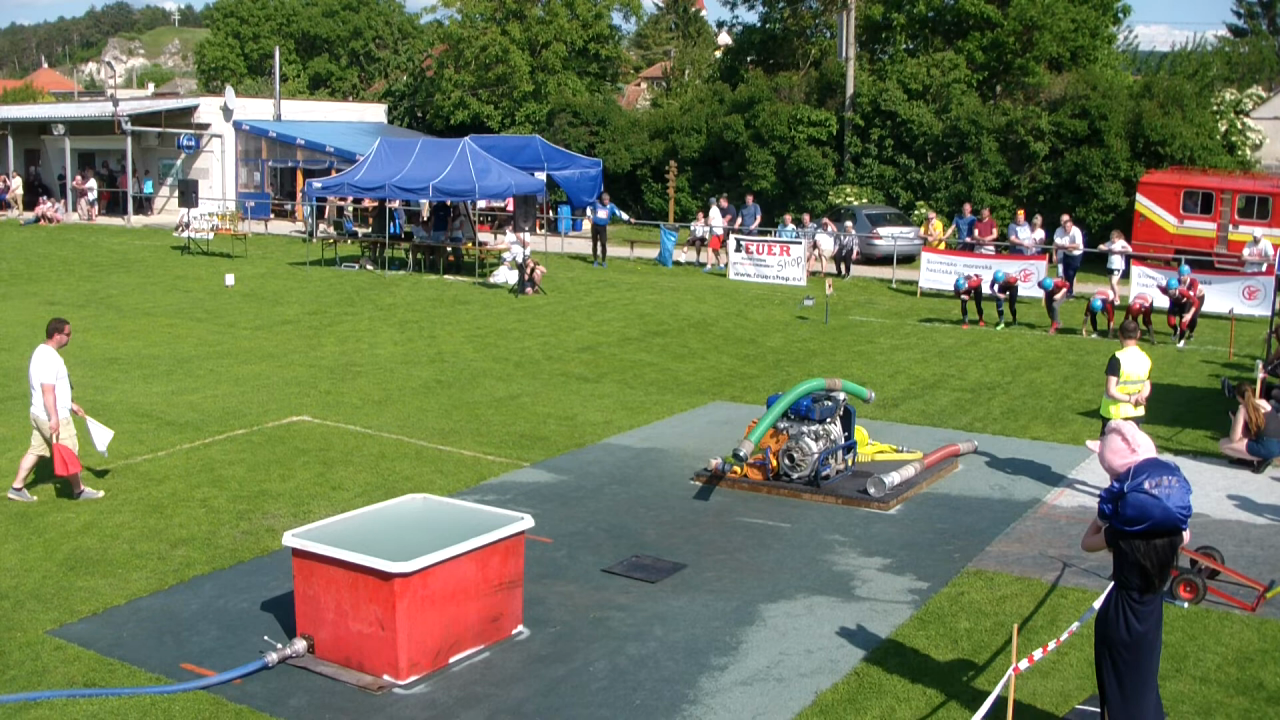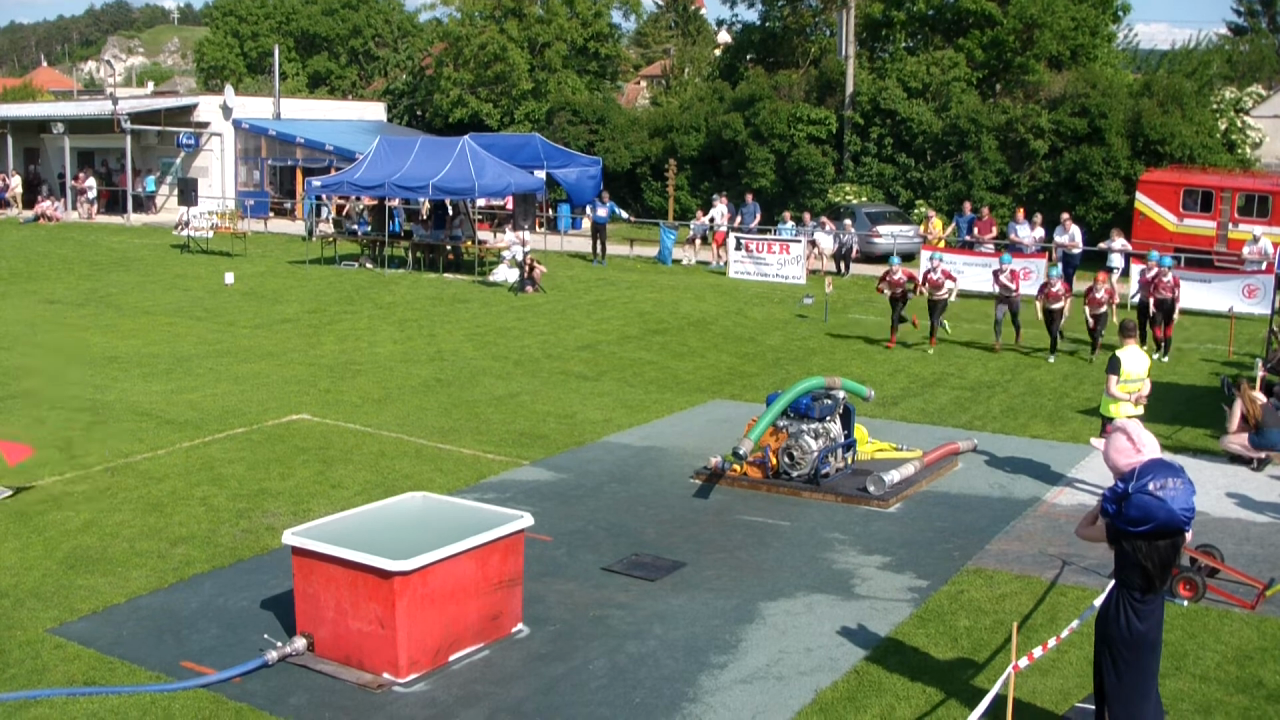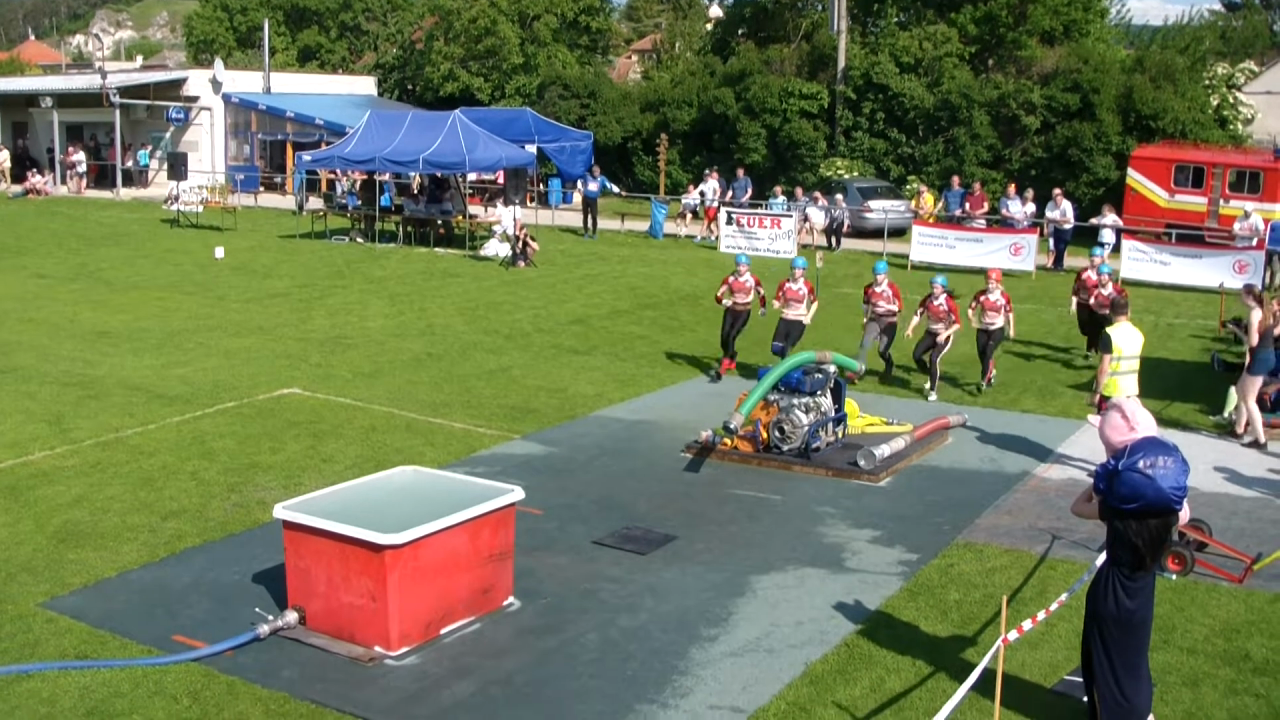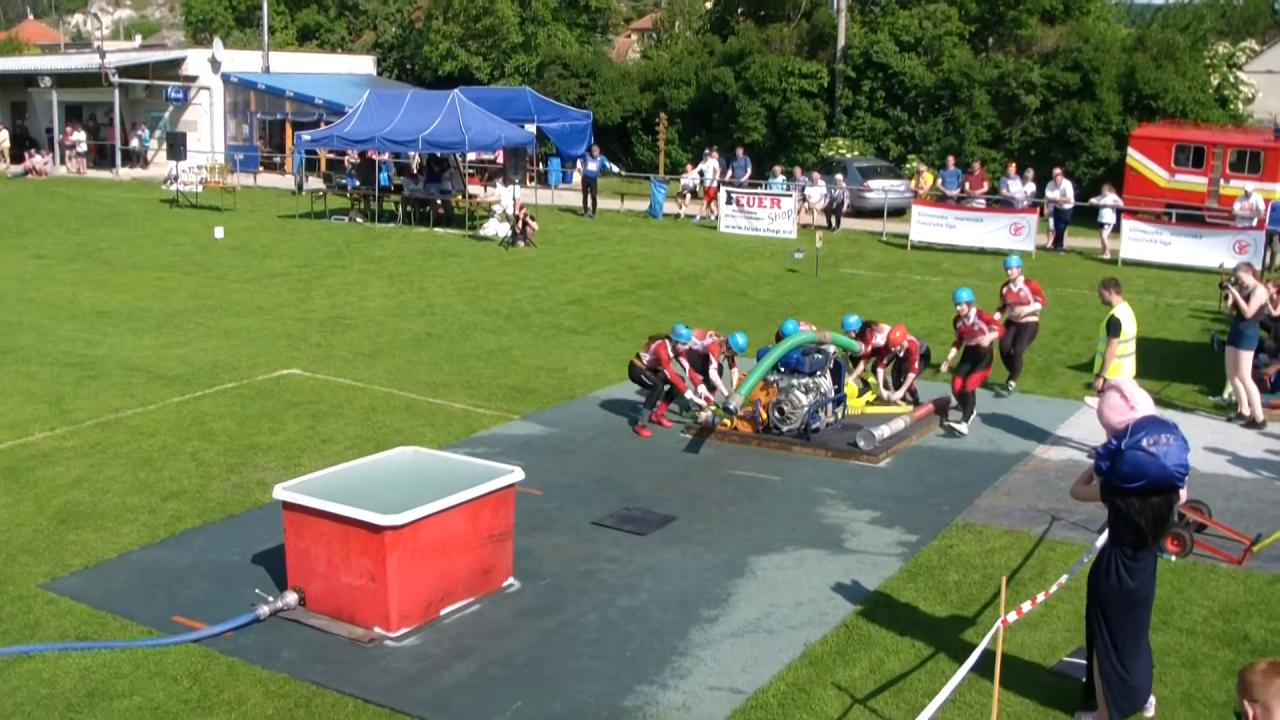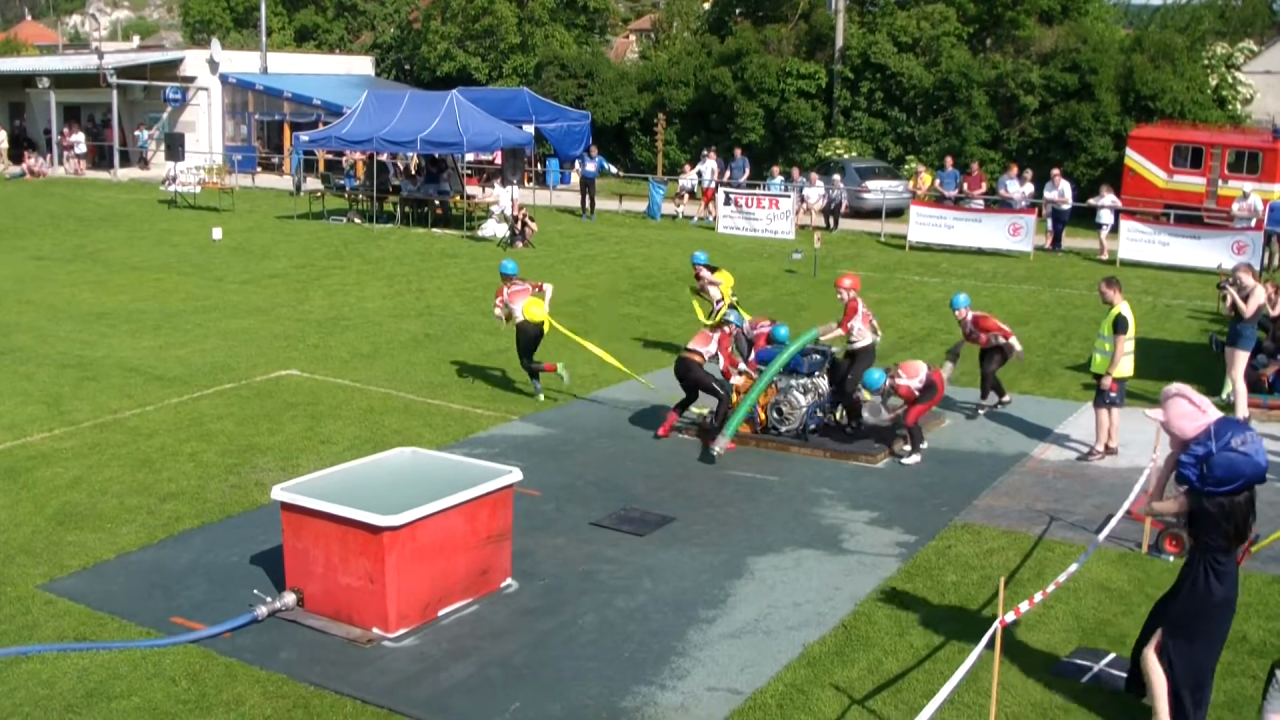
dt=1s
person 1, frame 1
left shoulder: (1122, 533)
right shoulder: (1173, 529)
left elbow: (1086, 543)
left wrist: (1106, 511)
left hip: (1121, 616)
right hip: (1150, 612)
left knee: (1122, 693)
right knee: (1143, 683)
person 1, frame 2
left shoulder: (1124, 530)
right shoulder: (1176, 529)
left elbow: (1082, 529)
left wrist: (1108, 501)
left hip: (1122, 614)
right hip: (1152, 610)
left knee: (1120, 689)
right knee: (1143, 679)
person 1, frame 3
left shoulder: (1117, 507)
right shoulder: (1170, 504)
left elbow: (1078, 507)
right elbow: (1183, 516)
left wrist: (1103, 478)
left hip: (1112, 589)
right hip: (1143, 584)
left knee: (1107, 657)
right knee: (1134, 649)
person 1, frame 4
left shoulder: (1117, 487)
right shoulder: (1168, 483)
left elbow: (1076, 490)
right elbow: (1180, 497)
left wrist: (1104, 459)
left hip: (1114, 569)
right hip: (1144, 565)
left knee: (1106, 640)
right knee: (1133, 632)
person 1, frame 5
left shoulder: (1204, 494)
right shoulder: (1232, 480)
left elbow: (1153, 506)
left wrist: (1168, 466)
right wrist: (1178, 464)
left hip: (1203, 577)
right hip: (1220, 574)
left knee: (1153, 651)
right knee: (1192, 656)
